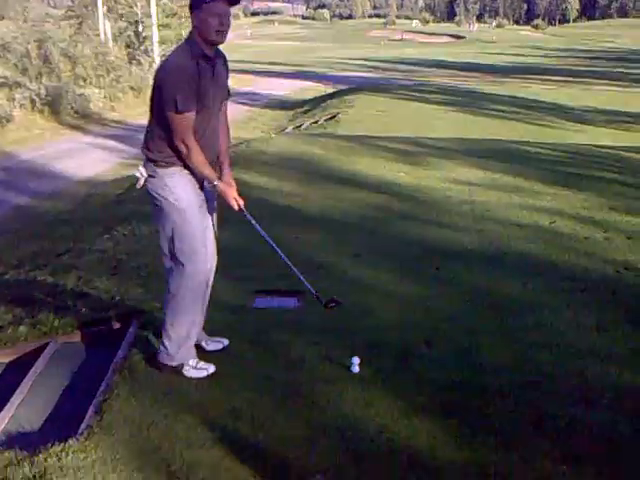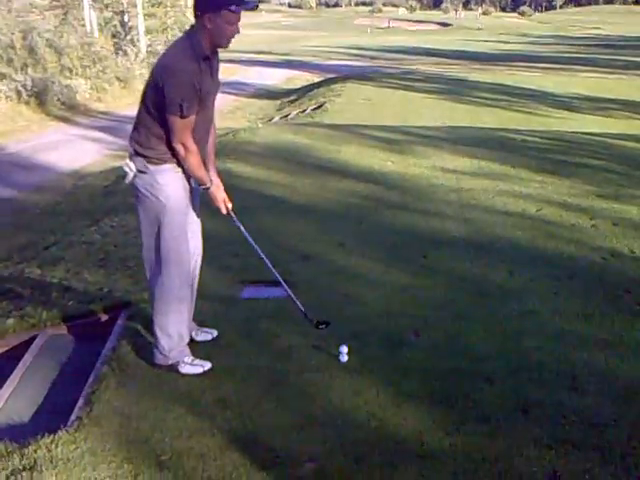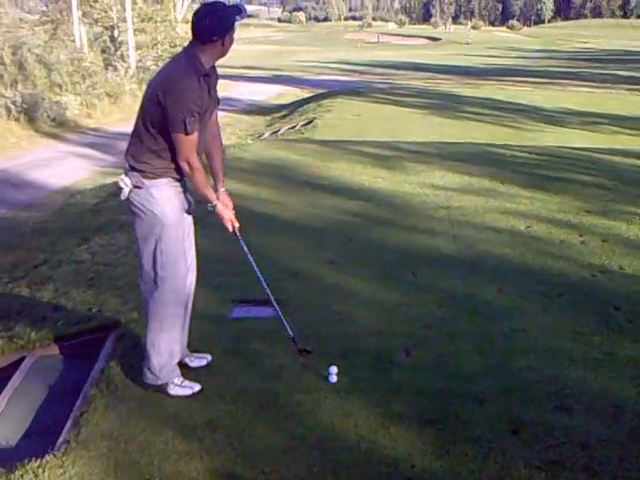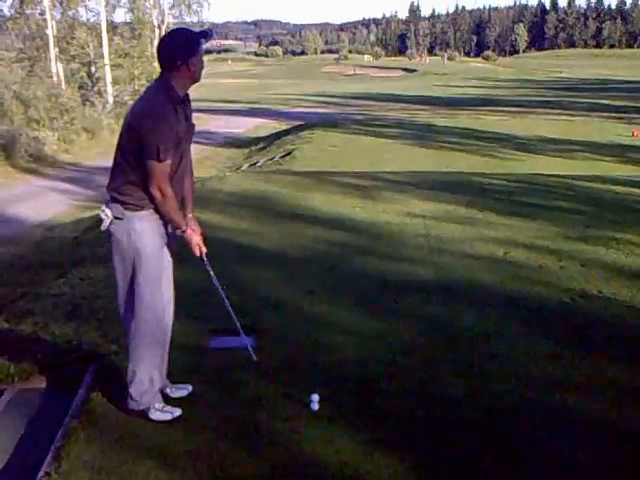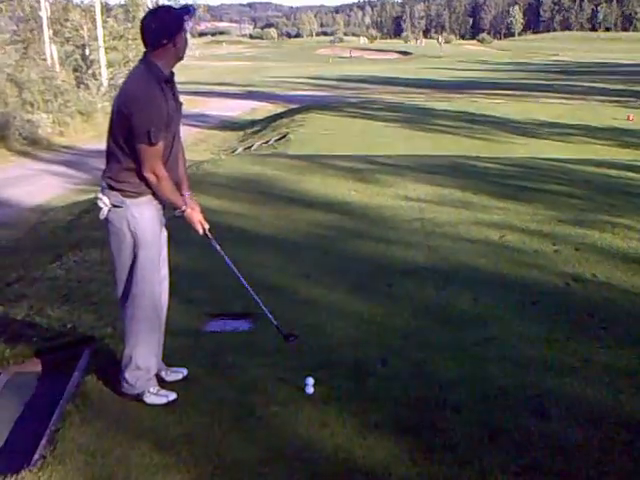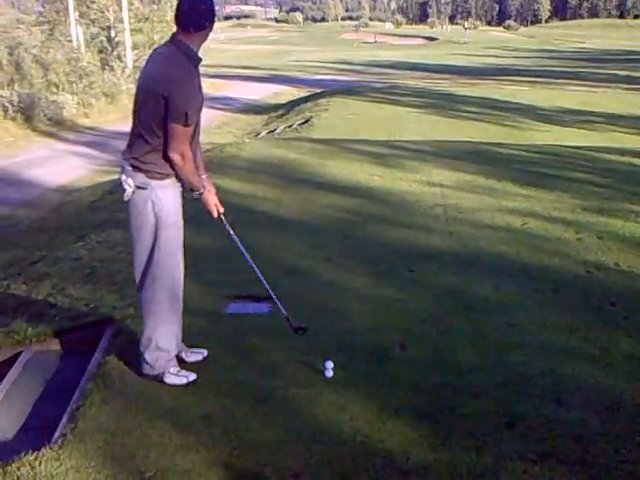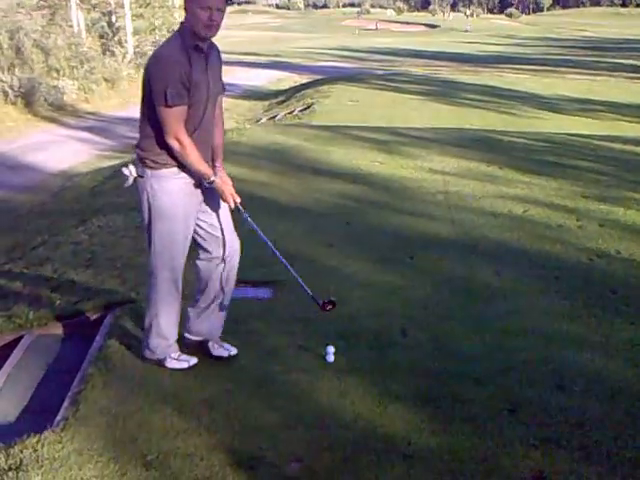
dt=0.7s
person 1, frame 1
left shoulder: (219, 61)
right shoulder: (178, 68)
right elbow: (184, 142)
left wrist: (226, 171)
right wrist: (218, 184)
left hip: (200, 174)
right hip: (172, 175)
left knee: (205, 260)
right knee: (192, 263)
left ankle: (192, 332)
right ankle: (174, 352)
person 1, frame 2
left shoulder: (210, 55)
right shoulder: (179, 67)
right elbow: (182, 143)
left wrist: (213, 172)
right wrist: (209, 186)
left hip: (181, 168)
right hip: (160, 171)
left knee: (189, 253)
right knee: (174, 261)
left ankle: (182, 324)
right ankle: (170, 349)
person 1, frame 3
left shoulder: (207, 73)
right shoulder: (181, 83)
left elbow: (211, 131)
right elbow: (187, 159)
left wrist: (221, 188)
right wrist: (215, 202)
left hip: (172, 182)
right hip: (153, 186)
left knee: (182, 273)
right knee: (170, 279)
left ankle: (175, 350)
right ankle: (160, 371)
person 1, frame 4
left shoulder: (181, 101)
right shoulder: (156, 111)
left elbow: (184, 161)
right elbow: (158, 187)
left wrist: (190, 216)
right wrist: (184, 230)
left hip: (153, 213)
right hip: (134, 217)
left knee: (161, 304)
right knee: (149, 309)
left ankle: (156, 380)
right ankle: (142, 396)
person 1, frame 5
left shoulder: (163, 80)
right shoulder: (145, 94)
left elbow: (174, 142)
right elbow: (152, 169)
left wrist: (187, 194)
right wrist: (184, 208)
left hip: (148, 200)
right hip: (132, 203)
left knee: (155, 289)
right knee: (144, 293)
left ankle: (151, 364)
right ankle: (137, 379)
person 1, frame 6
left shoulder: (167, 55)
right shoulder: (183, 77)
right elbow: (177, 152)
left wrist: (204, 177)
right wrist: (201, 191)
left hip: (156, 178)
right hip: (154, 183)
left knee: (169, 270)
right knee: (161, 274)
left ankle: (170, 344)
right ankle: (157, 360)
person 1, frame 7
left shoulder: (212, 54)
right shoulder: (168, 60)
right elbow: (175, 137)
left wrist: (219, 167)
right wrist: (213, 178)
left hip: (199, 173)
right hip: (166, 178)
left knee: (225, 250)
right knee: (167, 266)
left ankle: (202, 330)
right ankle: (160, 345)
